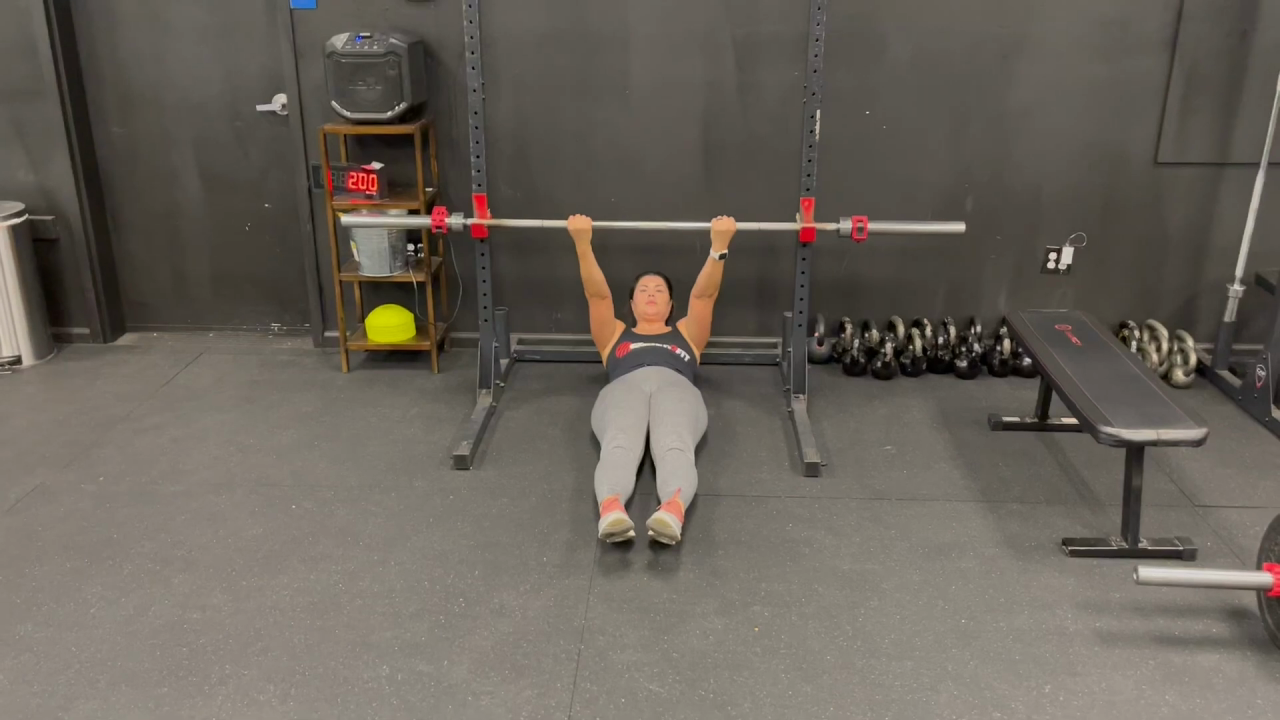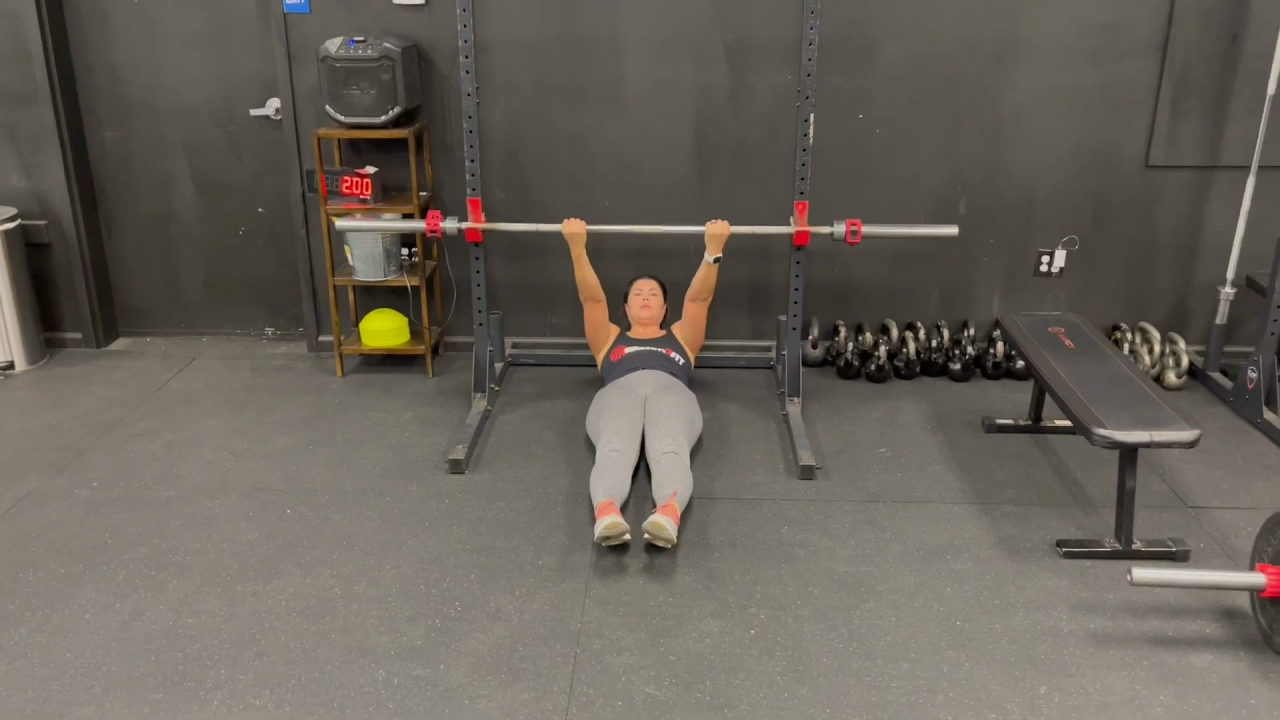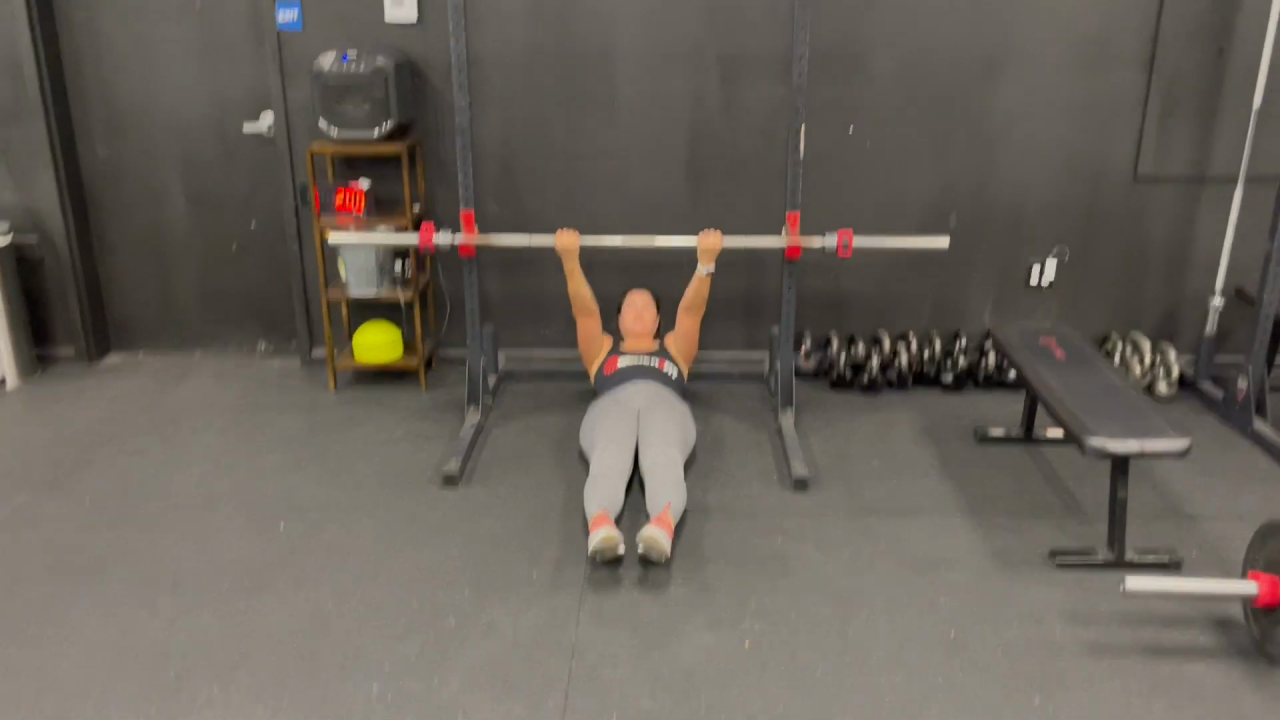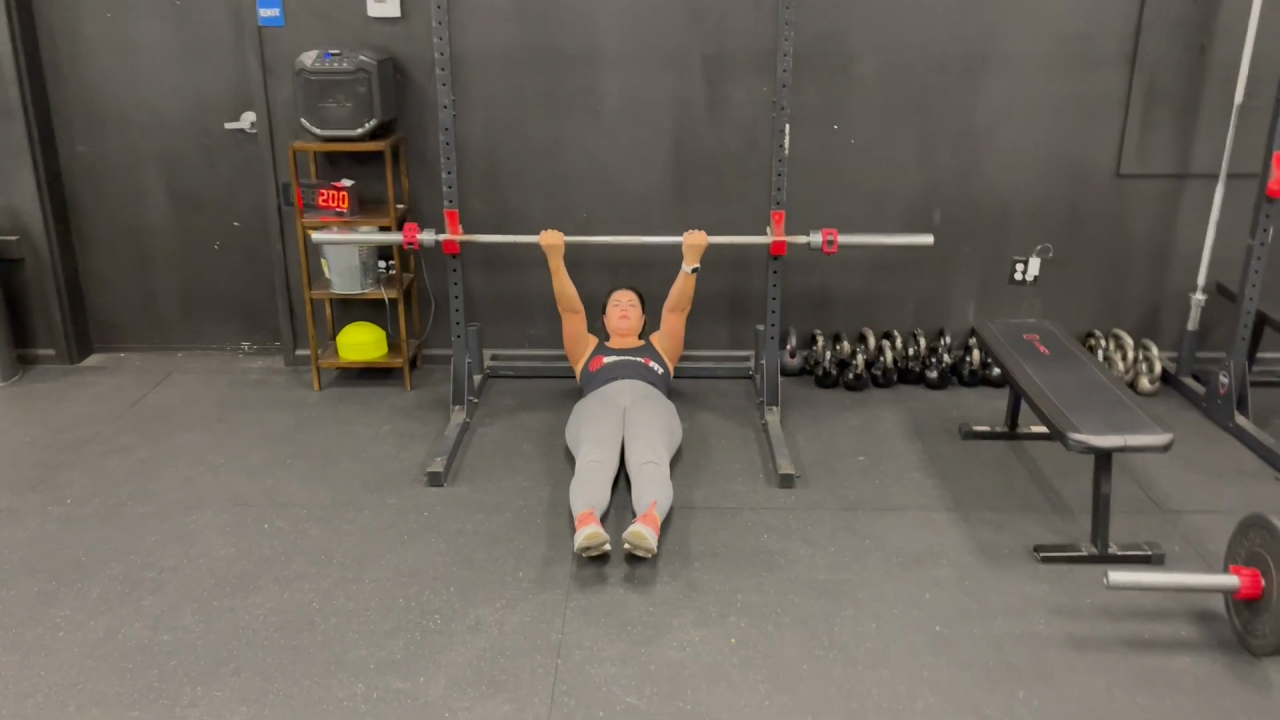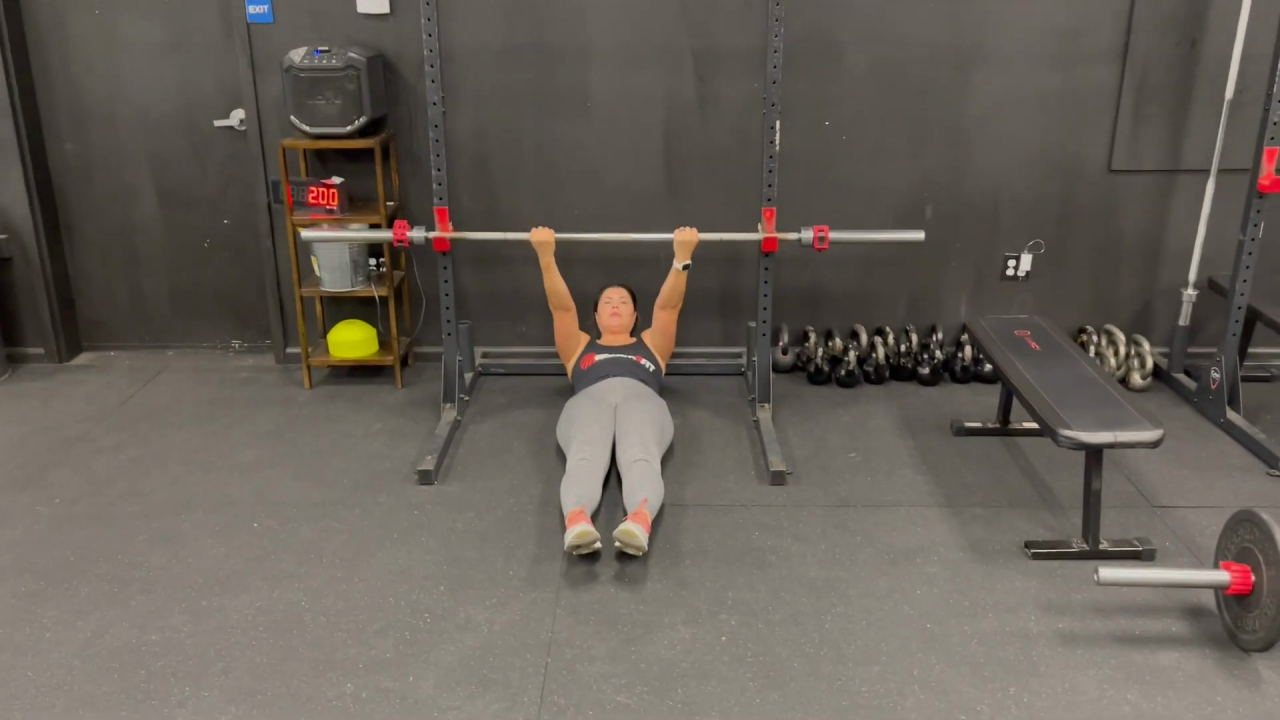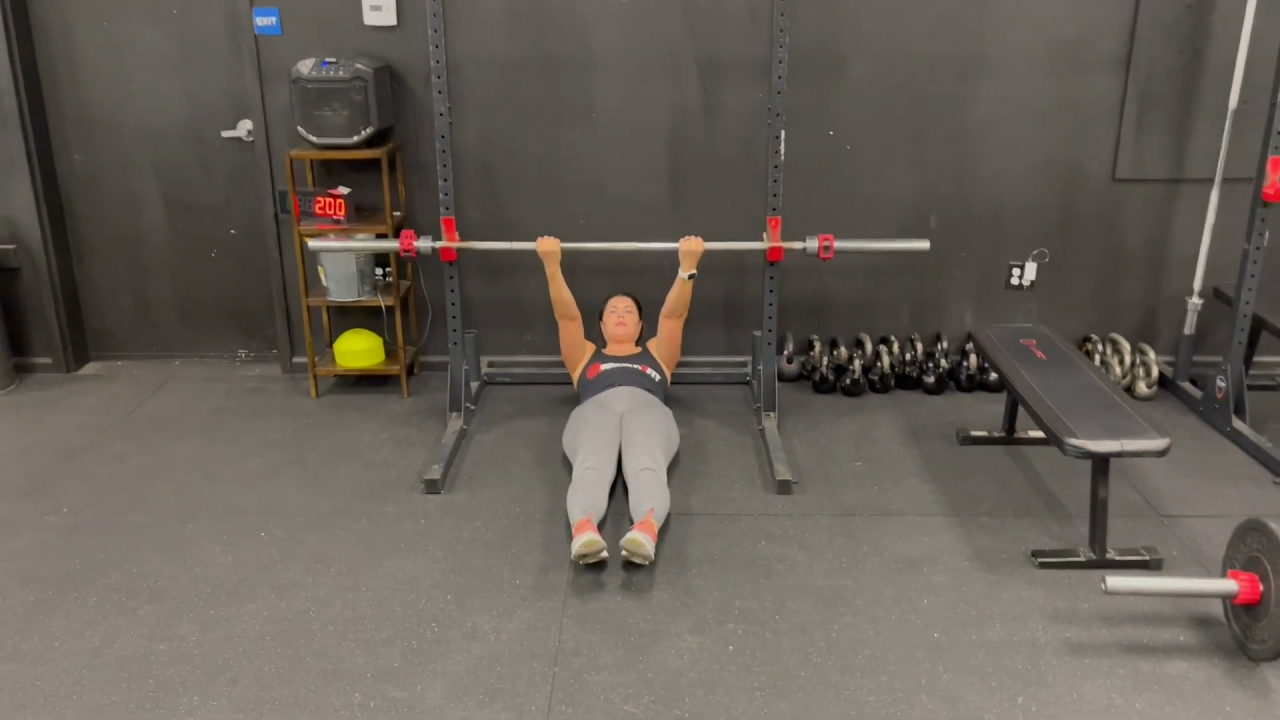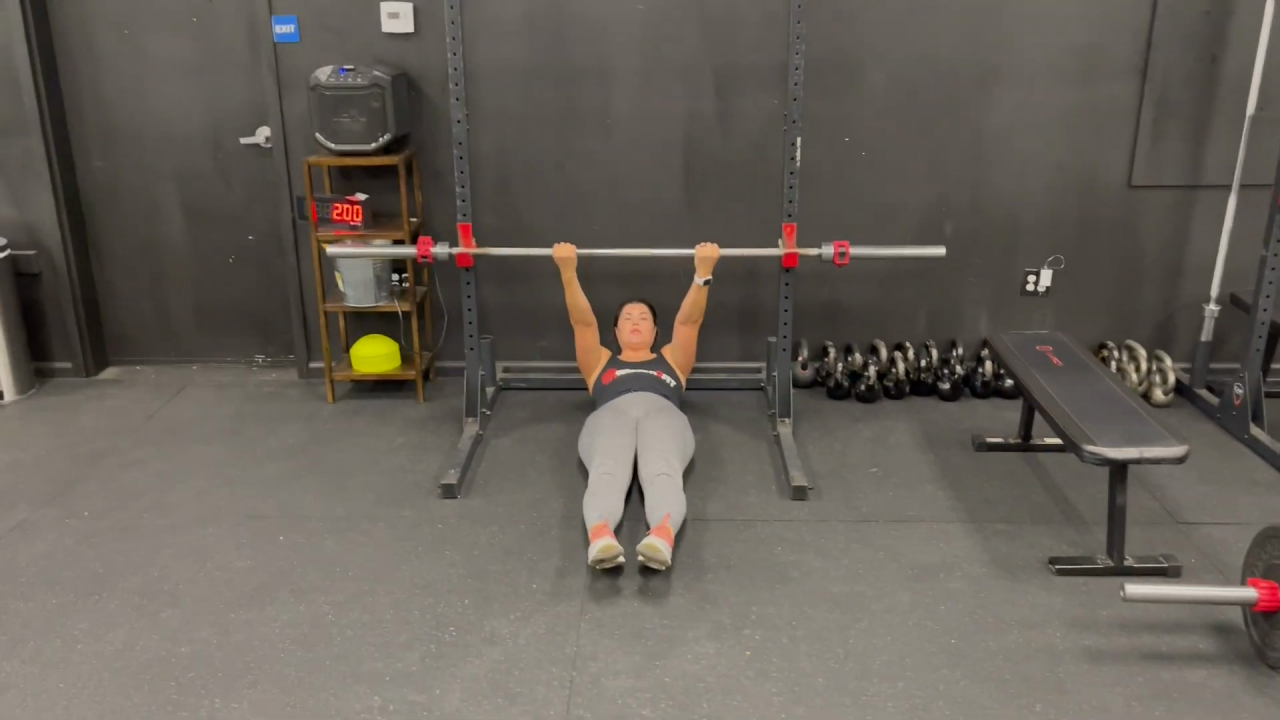
dt=0.4s
person 1, frame 1
left shoulder: (686, 334)
right shoulder: (615, 335)
left elbow: (704, 294)
right elbow: (596, 294)
left wrist: (719, 246)
right wrist: (582, 243)
left hip: (676, 388)
right hip: (623, 388)
left knee: (675, 447)
right knee: (618, 446)
left ankle: (673, 511)
right ankle: (610, 509)
person 1, frame 2
left shoulder: (681, 337)
right shoulder: (610, 338)
left elbow: (699, 298)
right elbow: (592, 298)
left wrist: (714, 249)
right wrist: (577, 247)
left hip: (671, 392)
right hip: (619, 391)
left knee: (670, 450)
right knee: (614, 449)
left ankle: (669, 514)
right ankle: (606, 513)
person 1, frame 3
left shoulder: (673, 349)
right shoulder: (603, 350)
left elbow: (692, 310)
right elbow: (584, 310)
left wrist: (706, 262)
right wrist: (570, 260)
left hip: (664, 404)
right hip: (613, 404)
left knee: (664, 462)
right knee: (607, 462)
left ankle: (662, 527)
right ankle: (600, 526)
person 1, frame 4
left shoulder: (659, 347)
right shoulder: (588, 349)
left elbow: (677, 308)
right elbow: (570, 309)
left wrist: (691, 260)
right wrist: (555, 258)
left hip: (650, 401)
right hip: (598, 403)
left knee: (650, 461)
right knee: (593, 460)
left ankle: (649, 524)
right ankle: (586, 524)
person 1, frame 5
left shoulder: (651, 345)
right shoulder: (580, 347)
left elbow: (669, 306)
right elbow: (561, 307)
left wrist: (682, 256)
right wrist: (546, 256)
left hip: (642, 399)
right hip: (589, 400)
left knee: (641, 458)
right knee: (584, 458)
left ankle: (640, 521)
right ankle: (576, 521)
person 1, frame 6
left shoulder: (656, 354)
right shoulder: (585, 356)
left elbow: (674, 315)
right elbow: (567, 316)
left wrist: (687, 266)
right wrist: (551, 265)
left hip: (647, 408)
right hip: (595, 410)
left knee: (647, 467)
right knee: (590, 467)
left ankle: (646, 531)
right ankle: (583, 531)
person 1, frame 7
left shoulder: (671, 360)
right shoulder: (601, 362)
left elbow: (689, 321)
right elbow: (582, 322)
left wrist: (703, 273)
right wrist: (567, 271)
left hip: (662, 413)
right hip: (611, 415)
left knee: (662, 473)
right knee: (606, 473)
left ankle: (662, 536)
right ankle: (600, 536)
